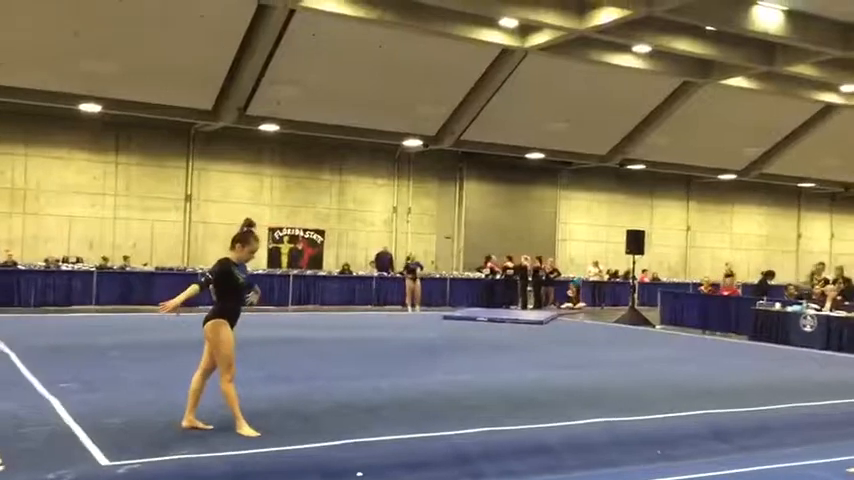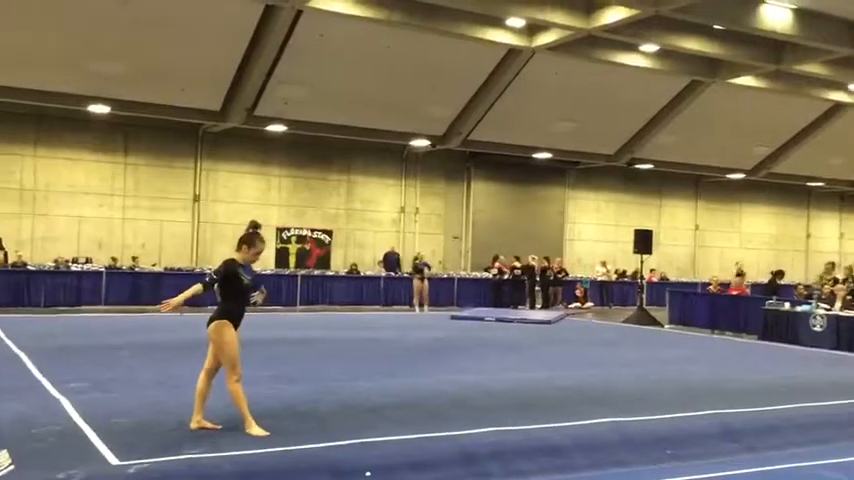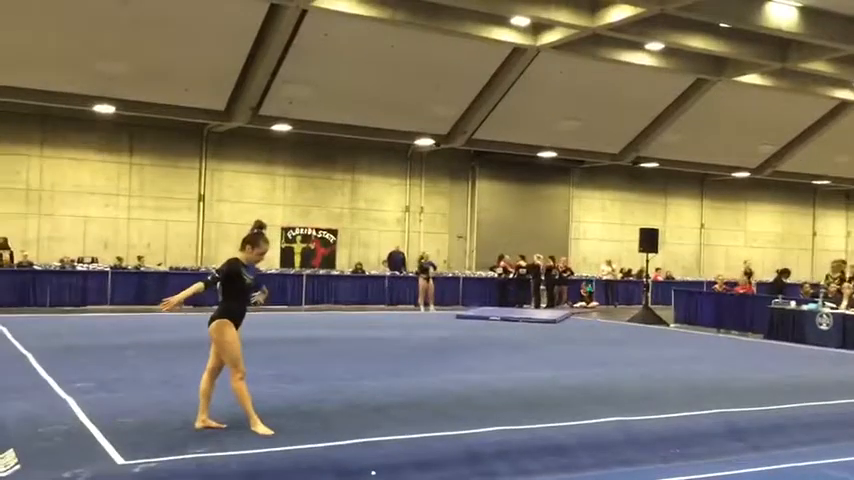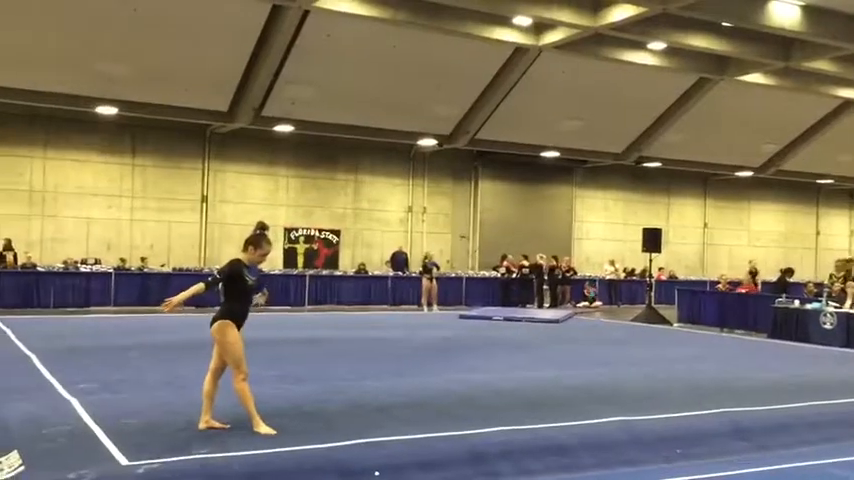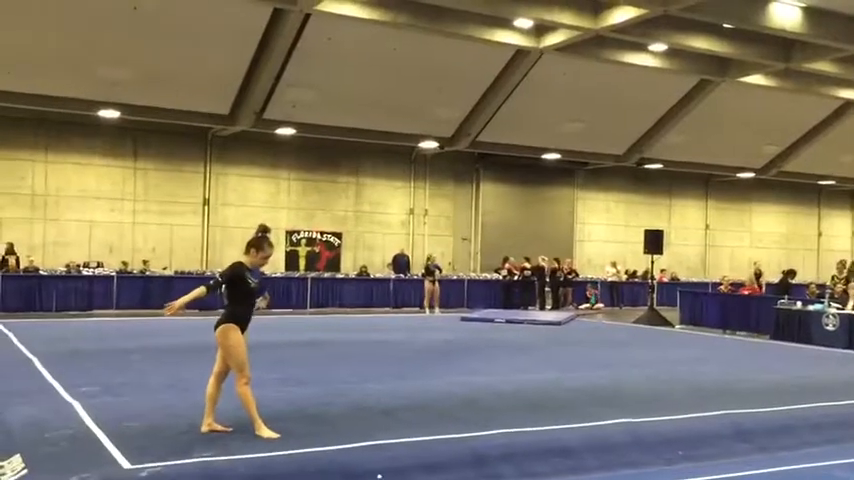
dt=0.1s
person 1, frame 1
left shoulder: (240, 268)
right shoulder: (224, 266)
right elbow: (202, 284)
left wrist: (253, 292)
right wrist: (178, 300)
left hip: (223, 322)
right hip: (218, 322)
left knee: (204, 370)
right knee: (228, 374)
left ankle: (189, 418)
right ankle: (240, 423)
person 1, frame 2
left shoulder: (246, 269)
right shoulder: (230, 266)
right elbow: (207, 284)
left wrist: (259, 293)
right wrist: (181, 298)
left hip: (228, 324)
right hip: (222, 323)
left knee: (209, 370)
right knee: (235, 374)
left ankle: (197, 419)
right ankle: (249, 423)
person 1, frame 3
left shoulder: (248, 268)
right shoulder: (232, 266)
right elbow: (208, 282)
left wrist: (260, 293)
right wrist: (181, 296)
left hip: (229, 323)
right hip: (223, 322)
left knee: (212, 370)
right knee: (238, 373)
left ankle: (202, 418)
right ankle: (254, 421)
person 1, frame 4
left shoulder: (252, 270)
right shoulder: (234, 267)
right elbow: (209, 283)
left wrist: (260, 296)
right wrist: (182, 296)
left hip: (233, 324)
right hip: (225, 323)
left knee: (215, 371)
right knee: (241, 373)
left ankle: (206, 419)
right ankle: (257, 422)
person 1, frame 5
left shoulder: (254, 273)
right shoulder: (237, 270)
right elbow: (211, 286)
left wrist: (261, 300)
right wrist: (184, 300)
left hip: (237, 328)
right hip: (229, 327)
left knee: (219, 374)
right knee: (244, 377)
left ankle: (208, 422)
right ankle: (259, 425)
